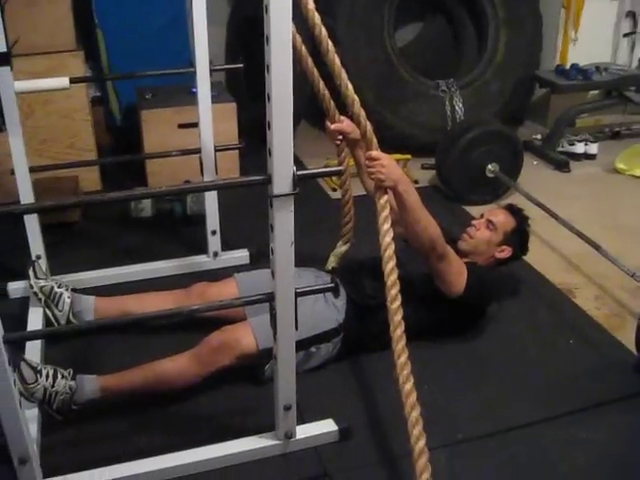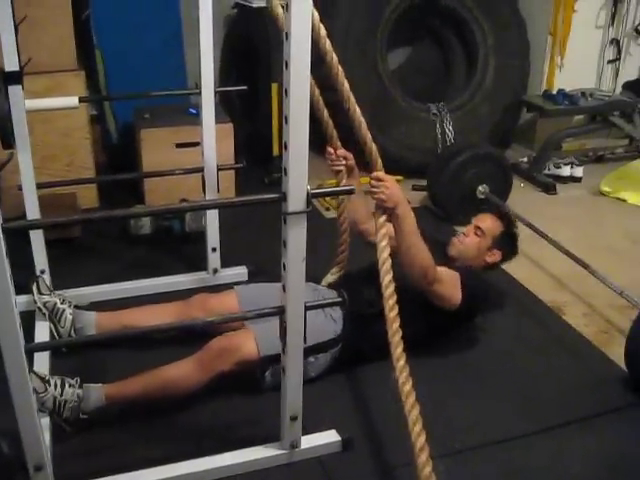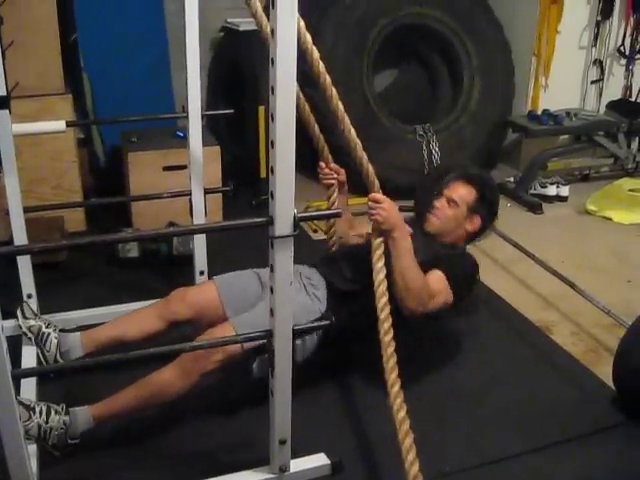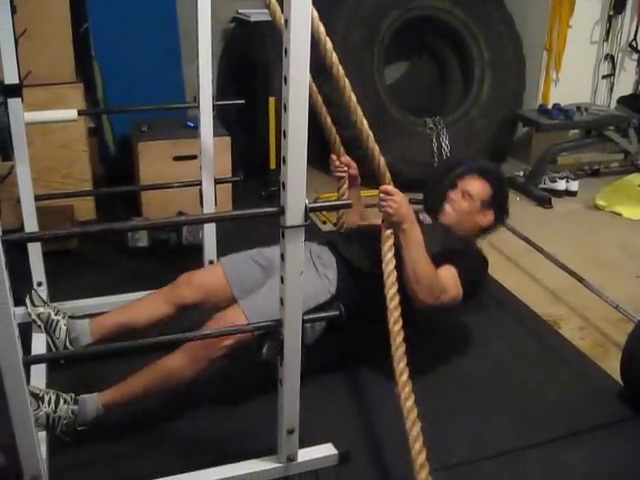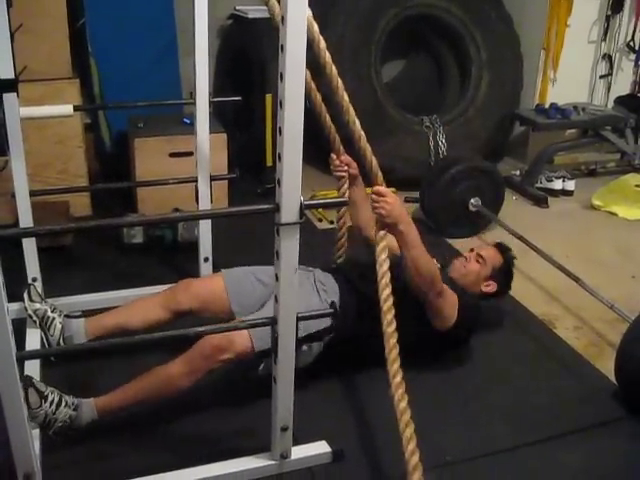
dt=1s
person 1, frame 1
left shoulder: (473, 289)
right shoulder: (446, 256)
left elbow: (433, 249)
right elbow: (393, 212)
left wrist: (402, 183)
right wrist: (357, 146)
left hip: (344, 318)
right hip: (329, 281)
left knee: (221, 347)
right knee: (201, 294)
left ankle: (75, 389)
right ankle: (77, 307)
person 1, frame 2
left shoulder: (469, 287)
right shoulder: (440, 250)
left elbow: (423, 279)
right elbow: (367, 227)
left wrist: (402, 208)
right wrist: (351, 177)
left hip: (342, 327)
right hip: (323, 294)
left knee: (222, 352)
right knee: (201, 306)
left ankle: (83, 399)
right ankle: (80, 323)
person 1, frame 3
left shoulder: (458, 267)
right shoulder: (421, 224)
left elbow: (415, 301)
right elbow: (349, 240)
left wrist: (396, 232)
right wrist: (341, 193)
left hip: (325, 307)
right hip: (304, 276)
left knee: (205, 353)
right knee: (180, 301)
left ankle: (72, 424)
right ankle: (67, 346)
person 1, frame 4
left shoulder: (467, 259)
right shoulder: (426, 215)
left elbow: (424, 292)
left wrist: (408, 225)
right wrist: (352, 185)
left hip: (331, 283)
right hip: (309, 252)
left knee: (214, 337)
right knee: (188, 286)
left ankle: (82, 409)
right ankle: (74, 333)
person 1, frame 5
left shoulder: (455, 311)
right shoulder: (436, 267)
left elbow: (427, 287)
right elbow: (372, 234)
left wrist: (404, 223)
right wrist: (357, 183)
left hip: (331, 312)
right hip: (314, 279)
left knee: (212, 350)
right knee: (186, 293)
left ankle: (77, 412)
right ankle: (69, 331)
